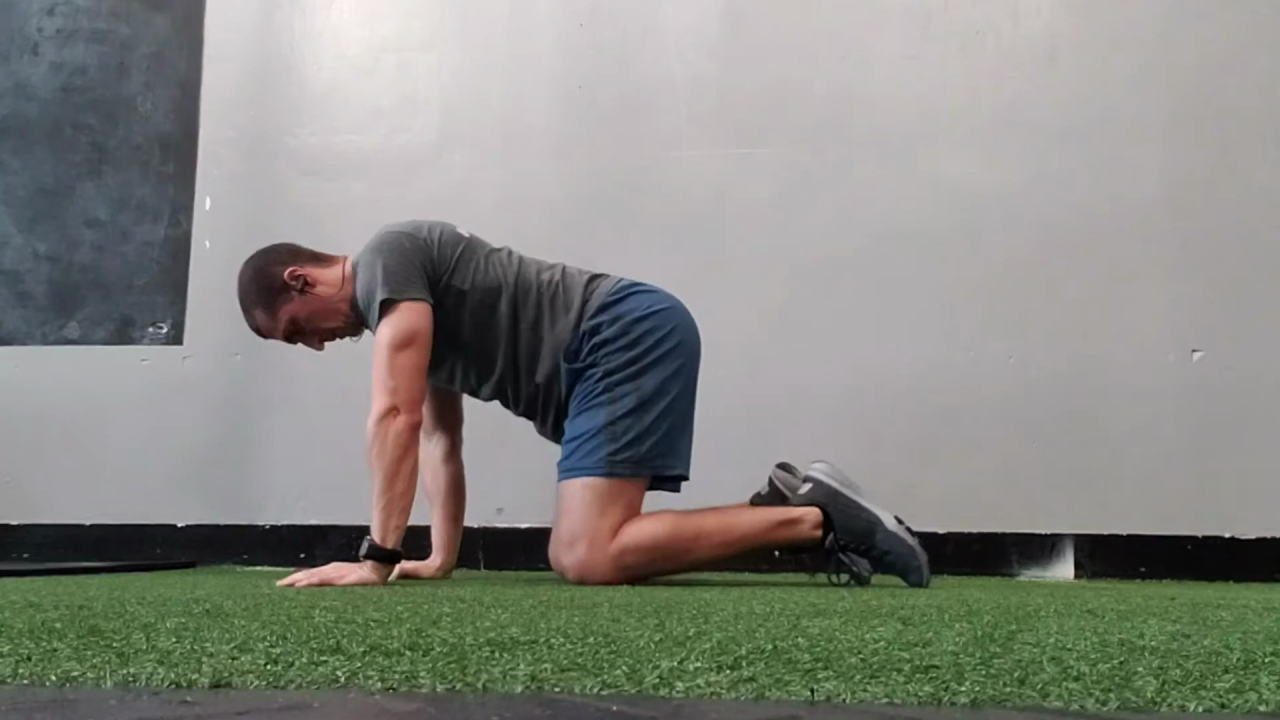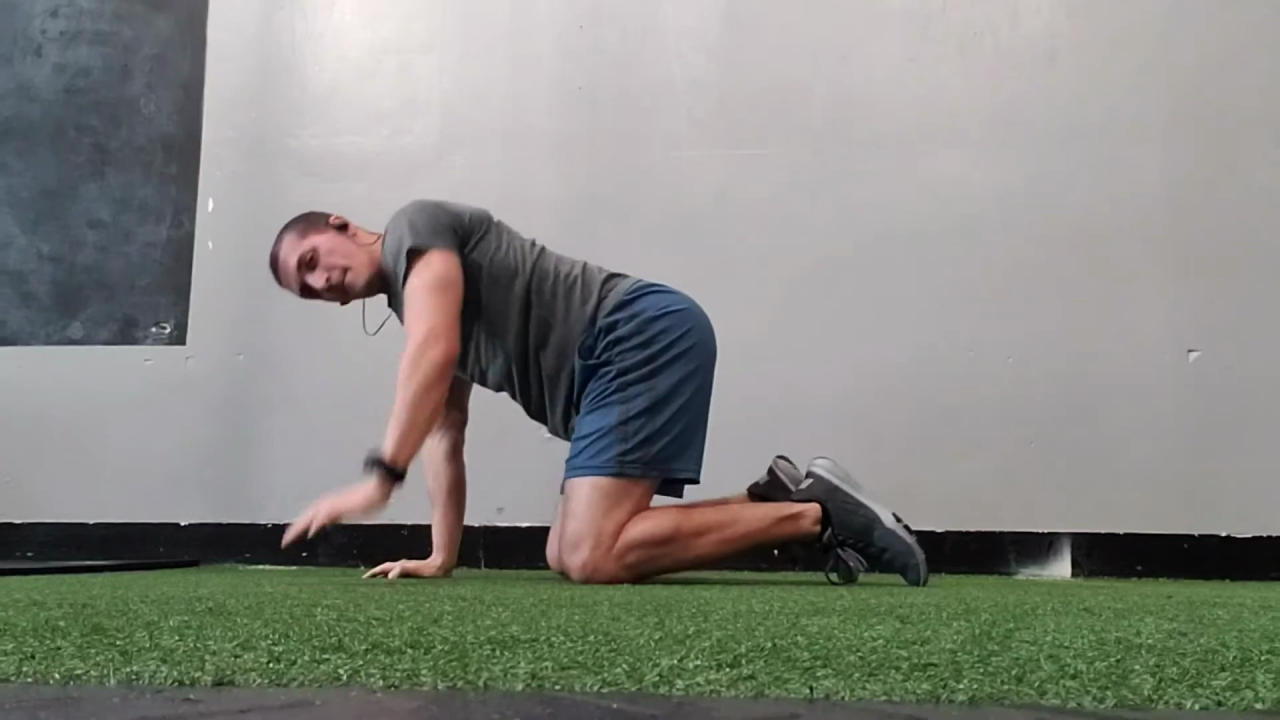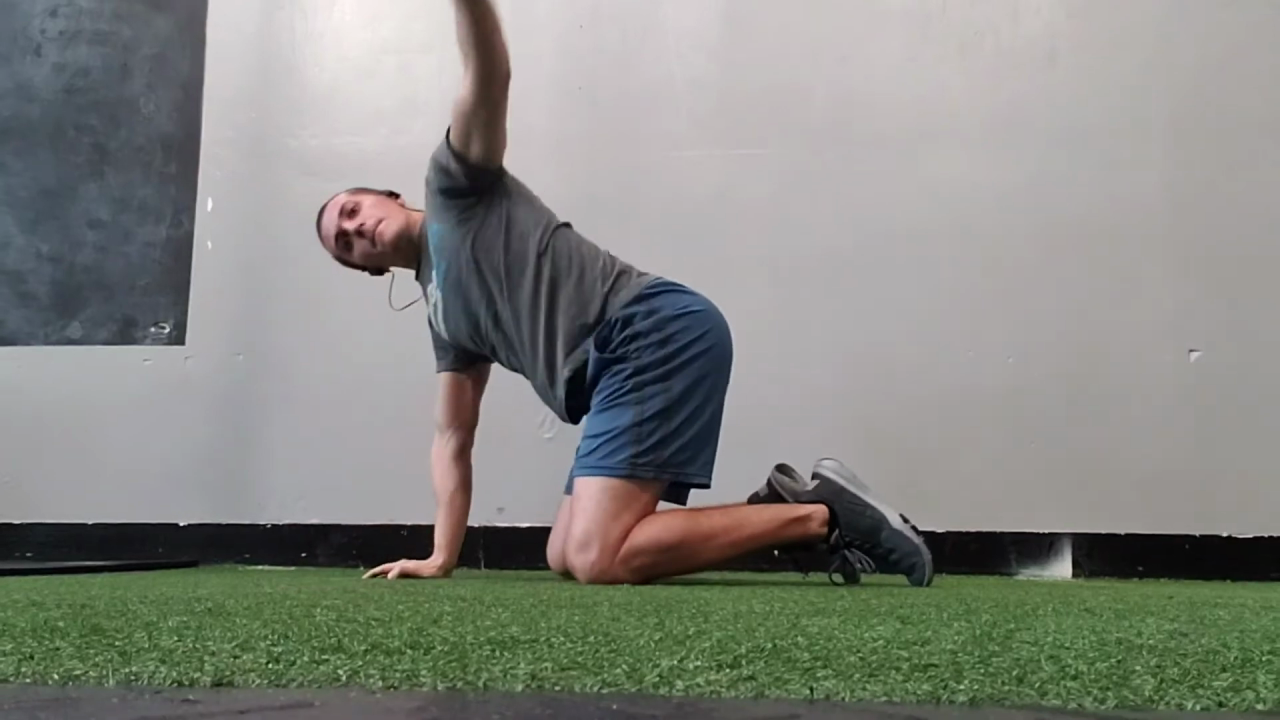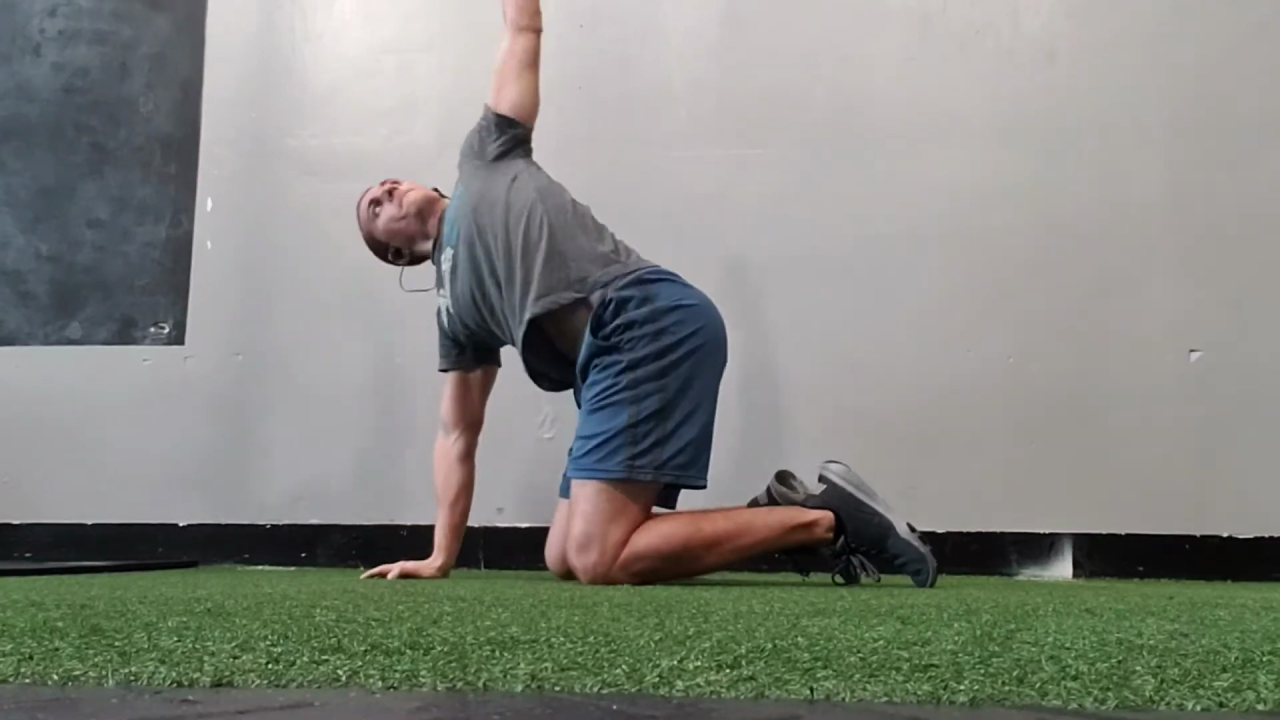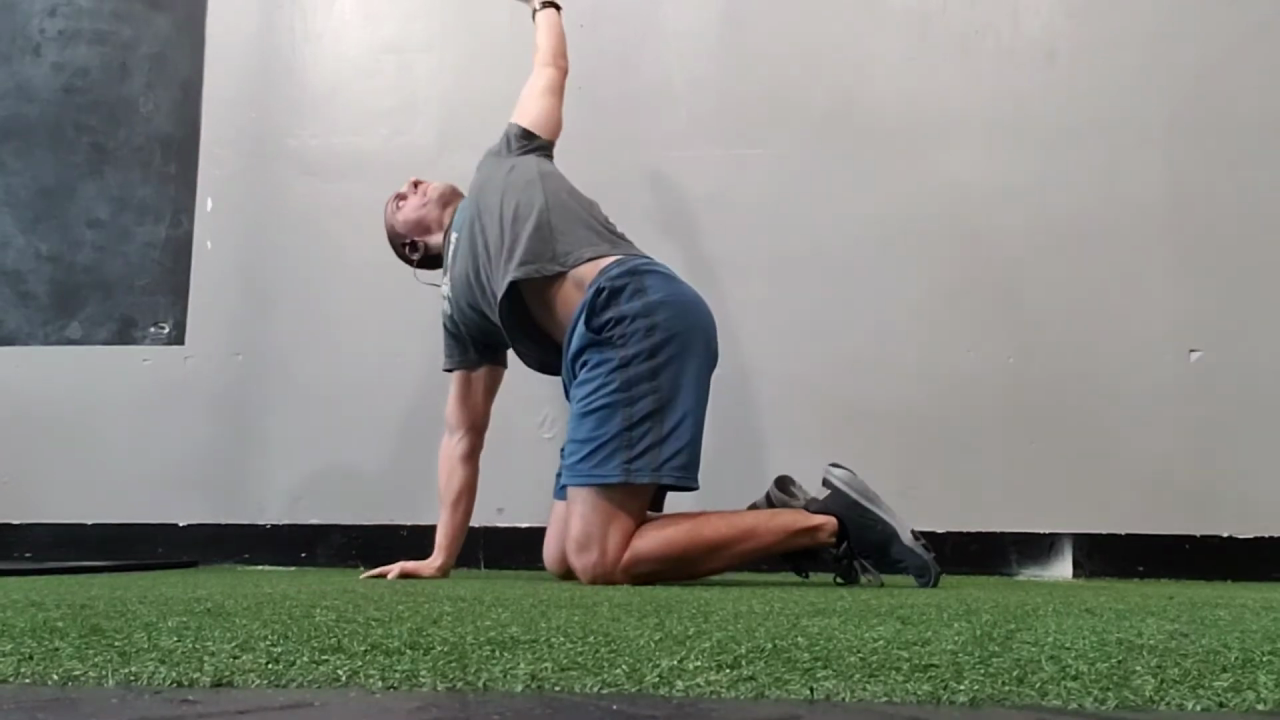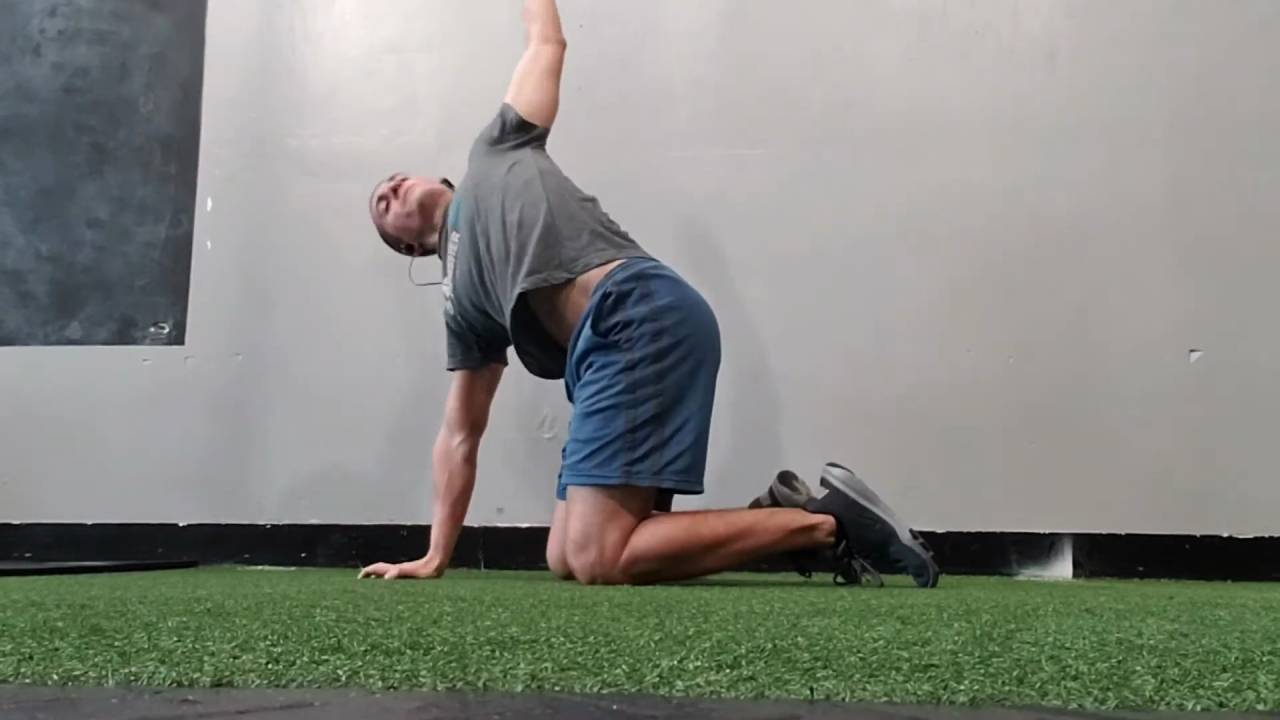
dt=0.4s
person 1, frame 1
left shoulder: (386, 260)
right shoulder: (408, 310)
left elbow: (396, 417)
right elbow: (439, 434)
left wrist: (376, 557)
right wrist: (442, 558)
left hip: (629, 331)
right hip: (621, 349)
left knee: (589, 560)
right knee: (575, 553)
left ankle: (813, 517)
right ankle: (778, 506)
person 1, frame 2
left shoulder: (414, 227)
right shoulder: (417, 305)
left elbow: (431, 354)
right elbow: (443, 434)
left wrist: (378, 476)
right wrist: (441, 556)
left hip: (643, 334)
right hip: (622, 361)
left knee: (592, 557)
right knee: (568, 554)
left ankle: (815, 513)
right ankle: (774, 501)
person 1, frame 3
left shoulder: (457, 185)
right shoulder: (442, 307)
left elbow: (490, 78)
right elbow: (453, 436)
right wrist: (440, 556)
left hip: (660, 335)
right hip: (626, 365)
left knee: (599, 561)
right knee: (567, 557)
left ankle: (819, 515)
right ankle: (778, 508)
person 1, frame 4
left shoulder: (484, 160)
right shoulder: (452, 303)
right elbow: (457, 434)
right wrist: (440, 557)
left hip: (649, 326)
right hip: (618, 357)
left knee: (600, 562)
right knee: (565, 558)
left ankle: (825, 519)
right ankle: (778, 516)
person 1, frame 5
left shoulder: (504, 164)
right shoulder: (460, 300)
left elbow: (550, 69)
right elbow: (462, 435)
right wrist: (440, 558)
left hip: (637, 317)
right hip: (603, 344)
left knee: (600, 564)
right knee: (564, 559)
left ankle: (828, 524)
right ankle: (777, 521)
person 1, frame 6
left shoulder: (495, 154)
right shoulder: (462, 300)
right elbow: (459, 434)
right wrist: (434, 556)
left hip: (640, 320)
right hip: (611, 345)
left knee: (599, 562)
right knee: (567, 559)
left ankle: (824, 522)
right ankle: (783, 519)
